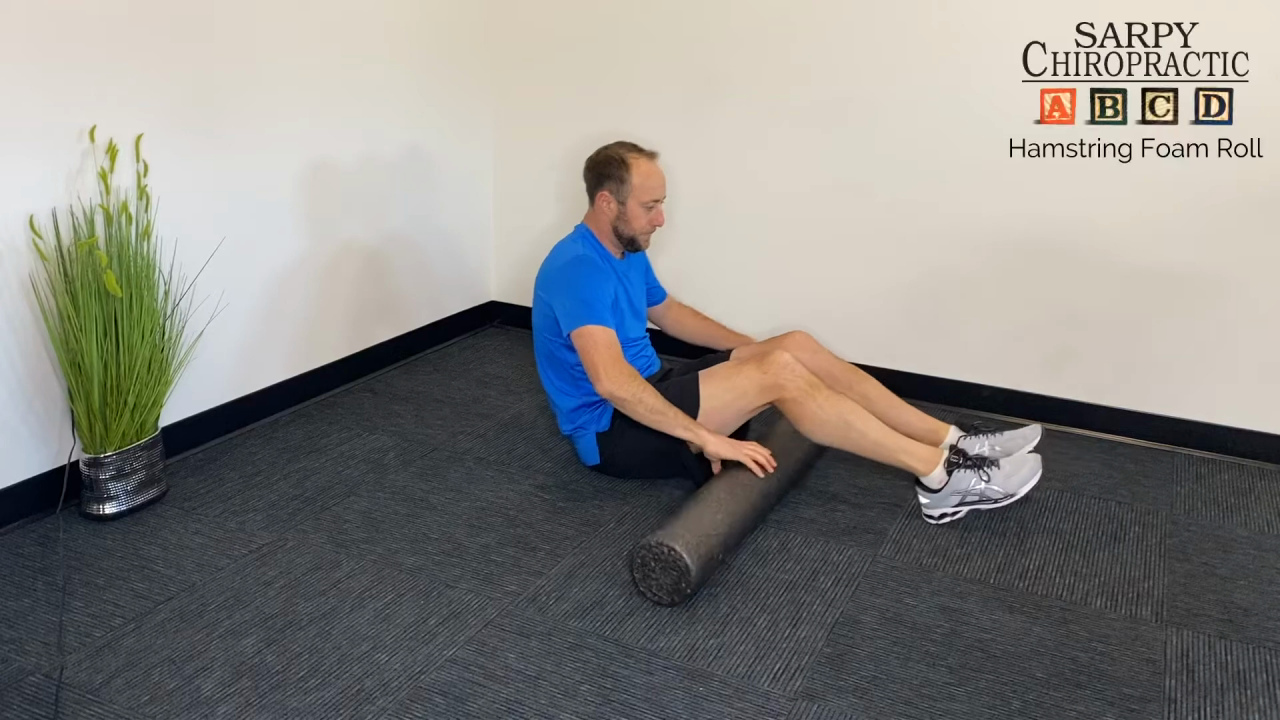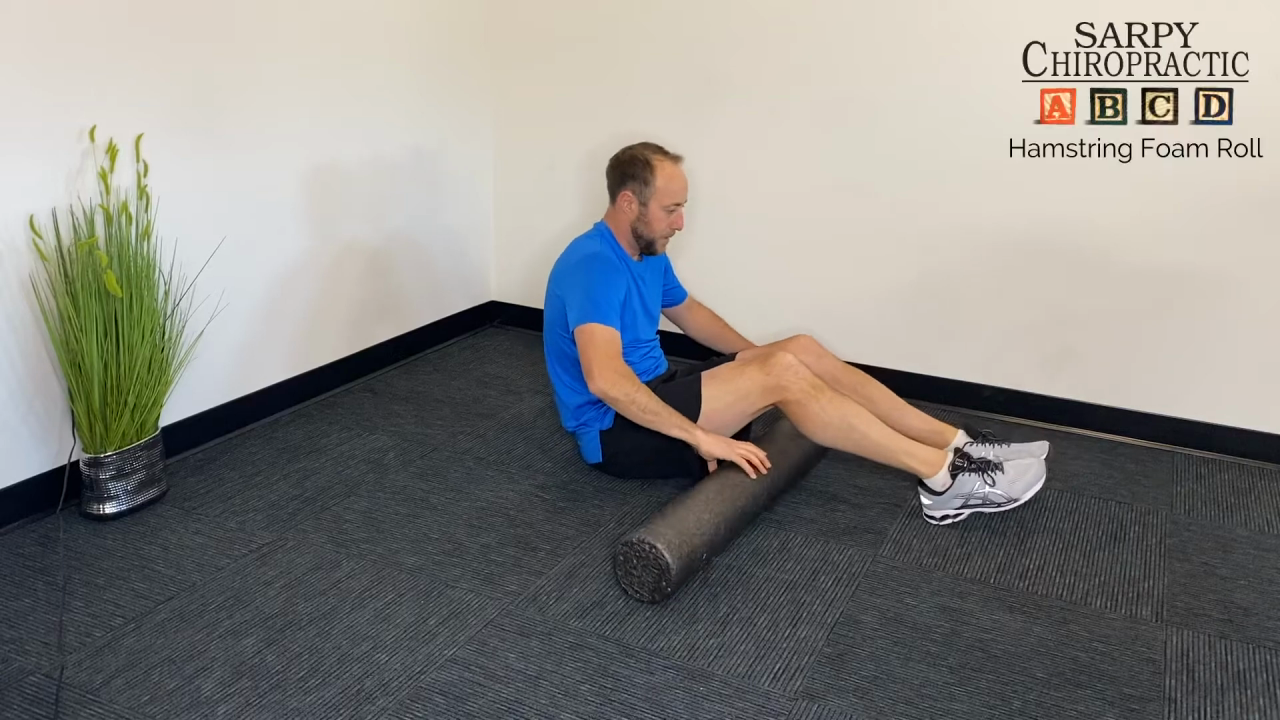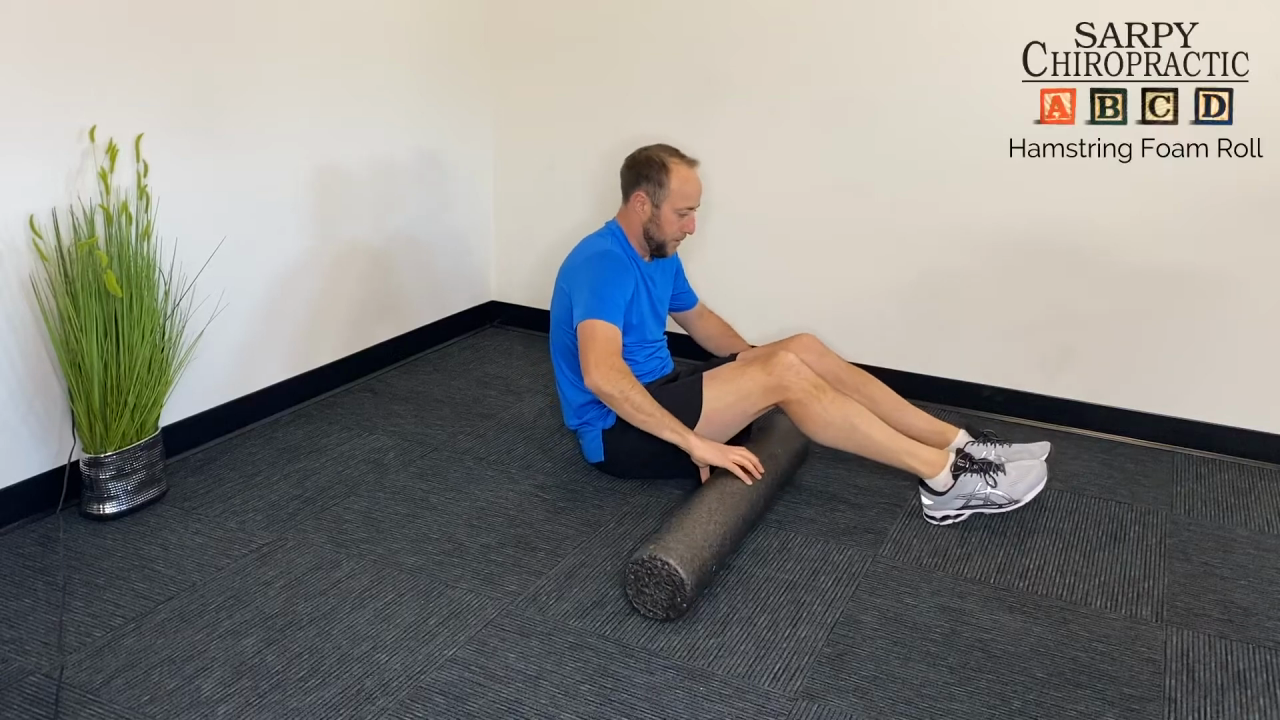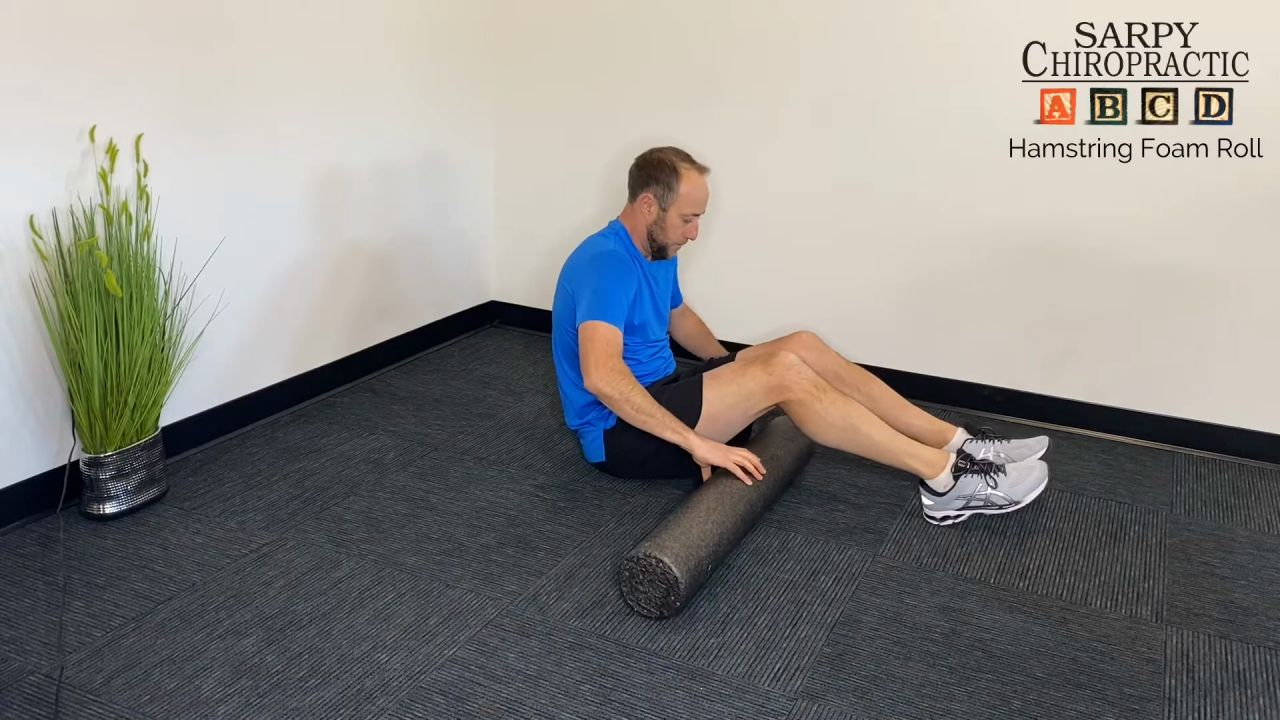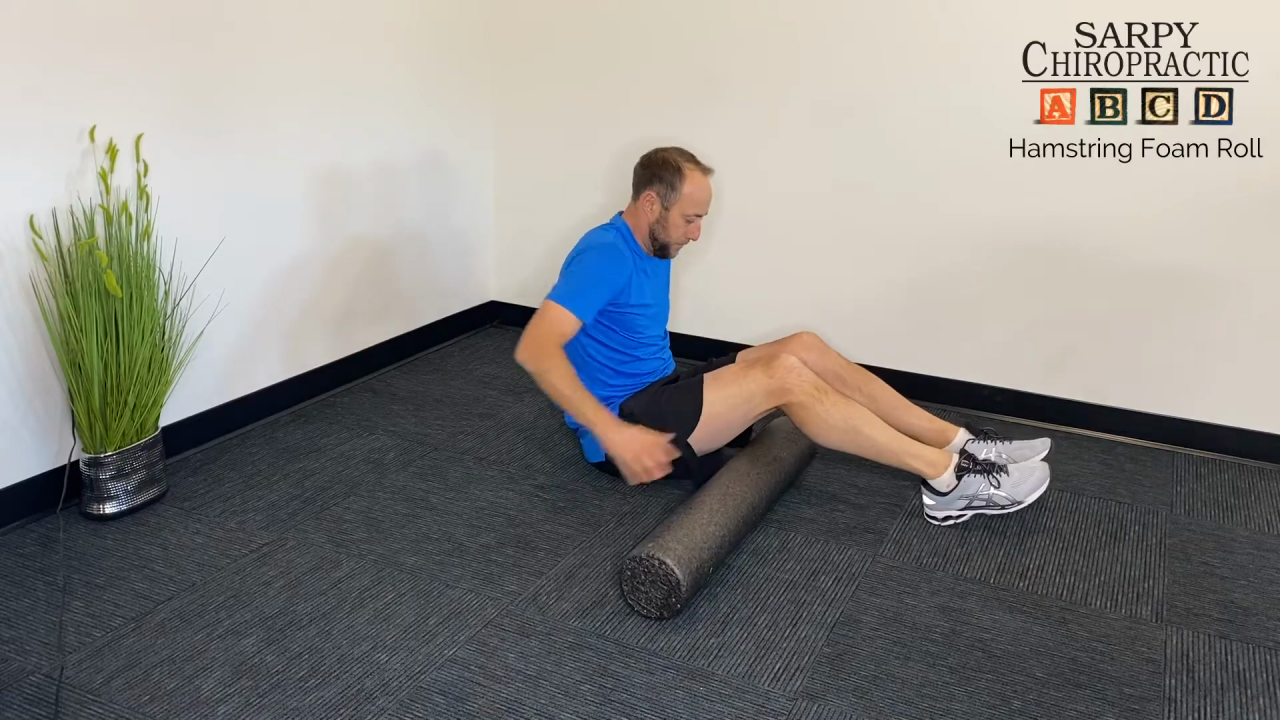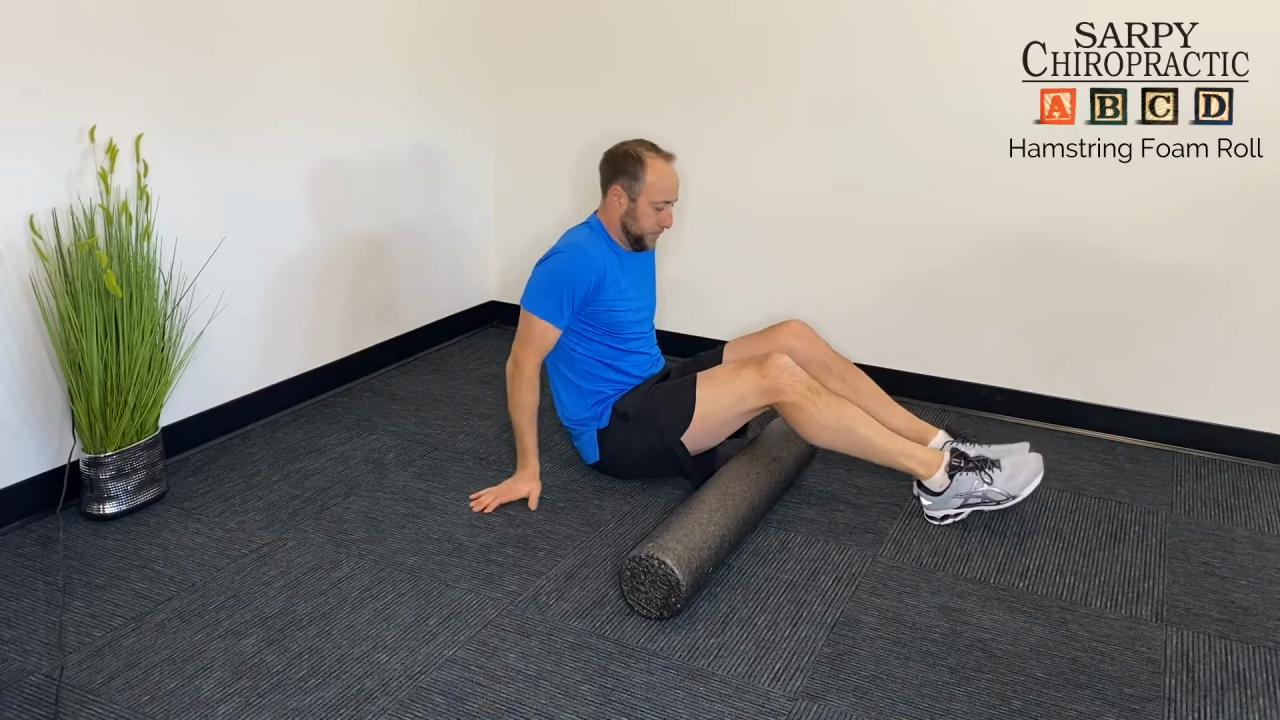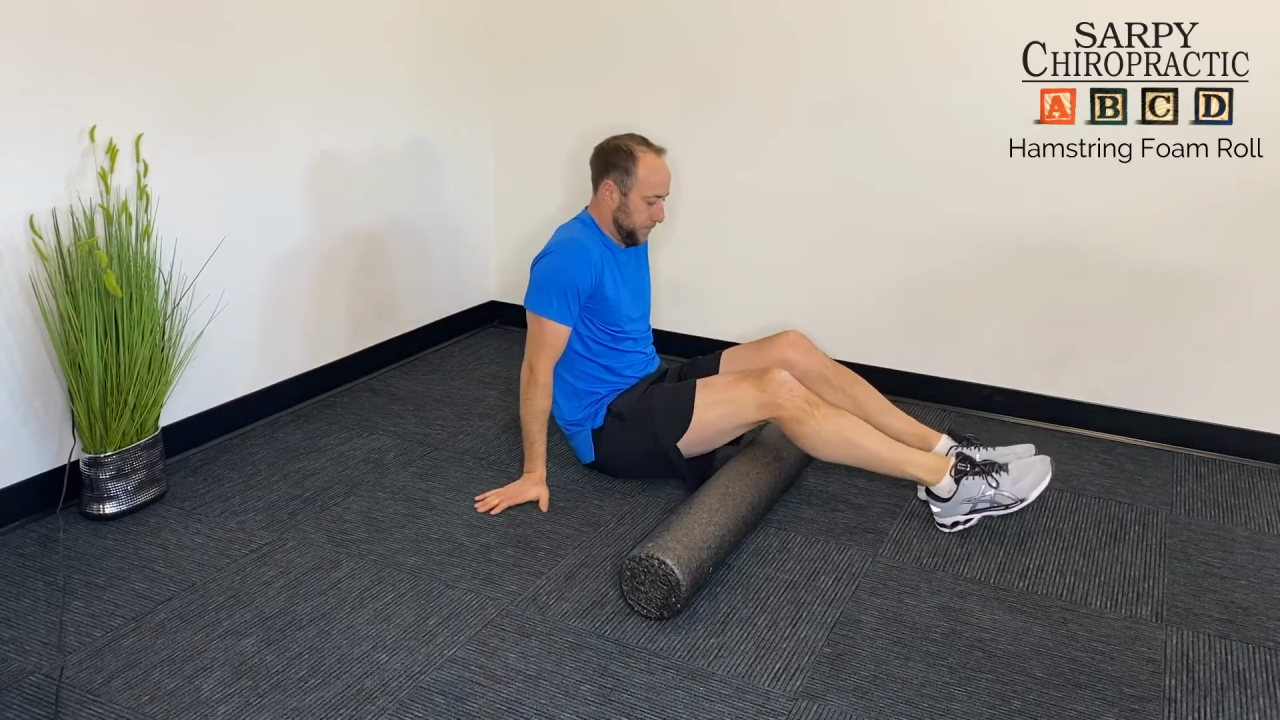
dt=0.4s
person 1, frame 1
left shoulder: (627, 253)
right shoulder: (577, 268)
left elbow: (666, 311)
right elbow: (610, 380)
left wrist: (748, 345)
right wrist: (708, 440)
left hip: (649, 394)
right hip: (614, 434)
left knee: (795, 346)
right knee: (777, 372)
left ankle: (951, 444)
right ankle: (941, 475)
person 1, frame 2
left shoulder: (648, 255)
right shoulder: (591, 266)
left elbow: (688, 312)
right elbow: (605, 380)
left wrist: (760, 356)
right wrist: (703, 438)
left hip: (654, 393)
right hip: (617, 432)
left knee: (799, 351)
right knee: (780, 372)
left ankle: (959, 447)
right ankle: (944, 477)
person 1, frame 3
left shoulder: (659, 255)
right shoulder: (601, 263)
left elbow: (699, 319)
right elbow: (601, 374)
left wrist: (758, 364)
right wrist: (696, 444)
left hip: (658, 395)
right hip: (619, 433)
left knee: (802, 350)
right knee: (783, 373)
left ankle: (960, 447)
right ankle: (946, 478)
person 1, frame 4
left shoulder: (656, 252)
right shoulder: (606, 263)
right elbow: (601, 376)
left wrist: (732, 373)
right wrist: (695, 442)
left hip: (658, 394)
right hip: (620, 434)
left knee: (802, 347)
right knee: (783, 371)
left ankle: (957, 445)
right ankle: (947, 478)
person 1, frame 5
left shoulder: (651, 249)
right shoulder: (604, 257)
right elbow: (534, 348)
right wrist: (612, 432)
left hip: (656, 397)
right hip: (626, 427)
left knee: (804, 348)
right knee: (783, 374)
left ankle: (959, 446)
right ankle: (947, 479)
person 1, frame 6
left shoulder: (635, 245)
right shoulder: (576, 259)
right elbow: (523, 362)
right wrist: (527, 468)
left hip: (650, 391)
right hip: (615, 431)
left knee: (795, 337)
right knee: (776, 374)
left ankle: (943, 448)
right ankle: (940, 477)
person 1, frame 7
left shoulder: (628, 238)
right shoulder: (569, 257)
right elbow: (538, 368)
right wrist: (534, 473)
left hip: (647, 389)
right hip: (612, 427)
left knee: (791, 350)
right knee: (774, 391)
left ankle: (943, 453)
right ankle: (950, 485)
